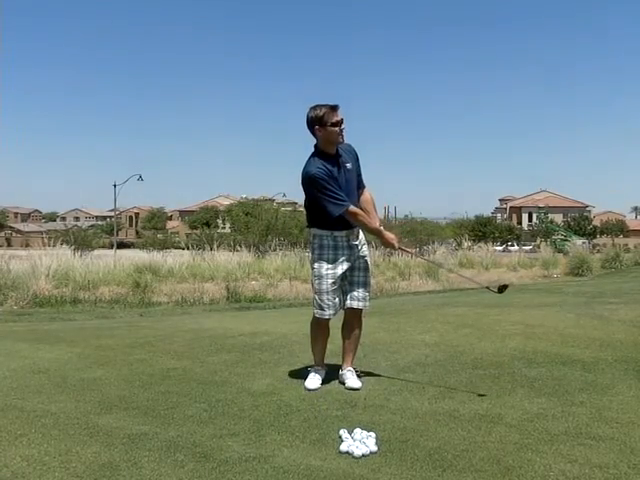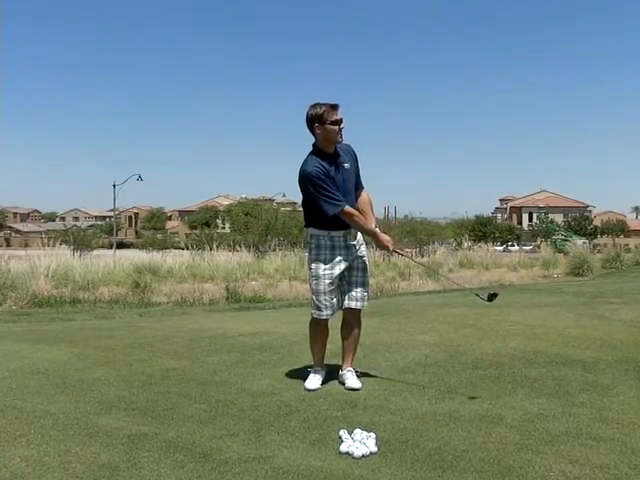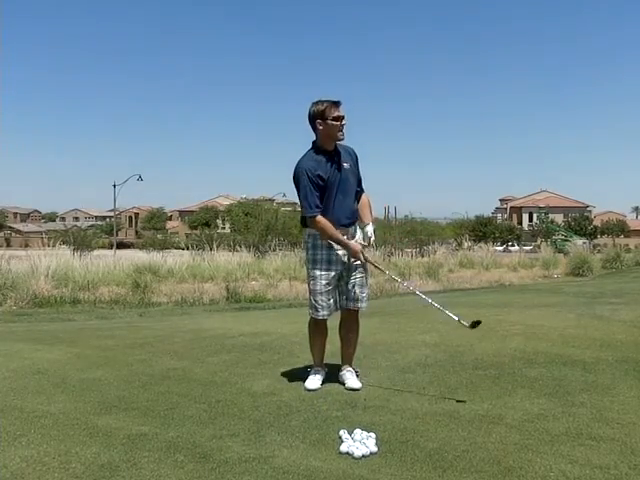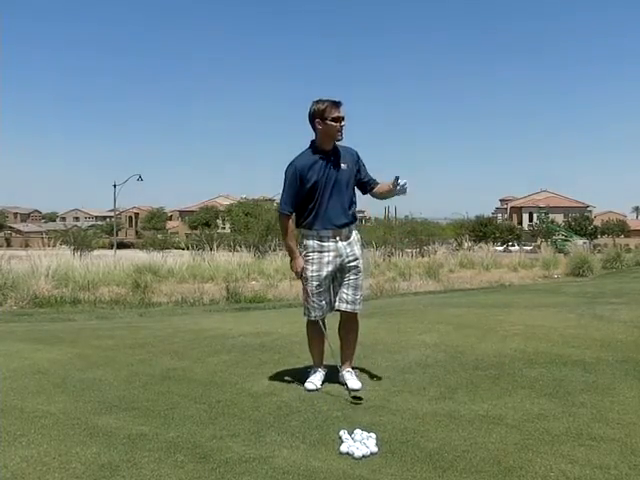
dt=0.5s
person 1, frame 1
left shoulder: (349, 152)
right shoulder: (314, 171)
left elbow: (362, 192)
right elbow: (349, 211)
left wrist: (378, 227)
right wrist: (381, 234)
left hip: (356, 238)
right hip: (328, 242)
left knee: (355, 308)
right knee: (323, 311)
left ankle: (347, 368)
right ankle: (318, 368)
person 1, frame 2
left shoulder: (348, 152)
right shoulder: (311, 170)
left elbow: (360, 194)
right elbow: (344, 211)
left wrist: (374, 228)
right wrist: (376, 236)
left hip: (354, 239)
right hip: (325, 243)
left knee: (354, 309)
right knee: (321, 312)
left ankle: (347, 368)
right ankle: (318, 368)
person 1, frame 3
left shoulder: (349, 154)
right shoulder: (306, 166)
left elbow: (360, 193)
right elbow: (314, 217)
left wrist: (368, 226)
right wrist: (346, 244)
left hip: (352, 239)
right hip: (322, 246)
left knee: (351, 310)
right knee: (320, 313)
left ankle: (347, 368)
right ankle: (317, 368)
person 1, frame 4
left shoulder: (350, 156)
right shoulder: (300, 165)
left elbow: (373, 189)
right elbow: (286, 214)
left wrist: (394, 188)
right wrist: (294, 255)
left hip: (349, 241)
right hip: (317, 245)
left knee: (350, 311)
right knee: (316, 315)
left ankle: (347, 368)
right ankle: (318, 368)
